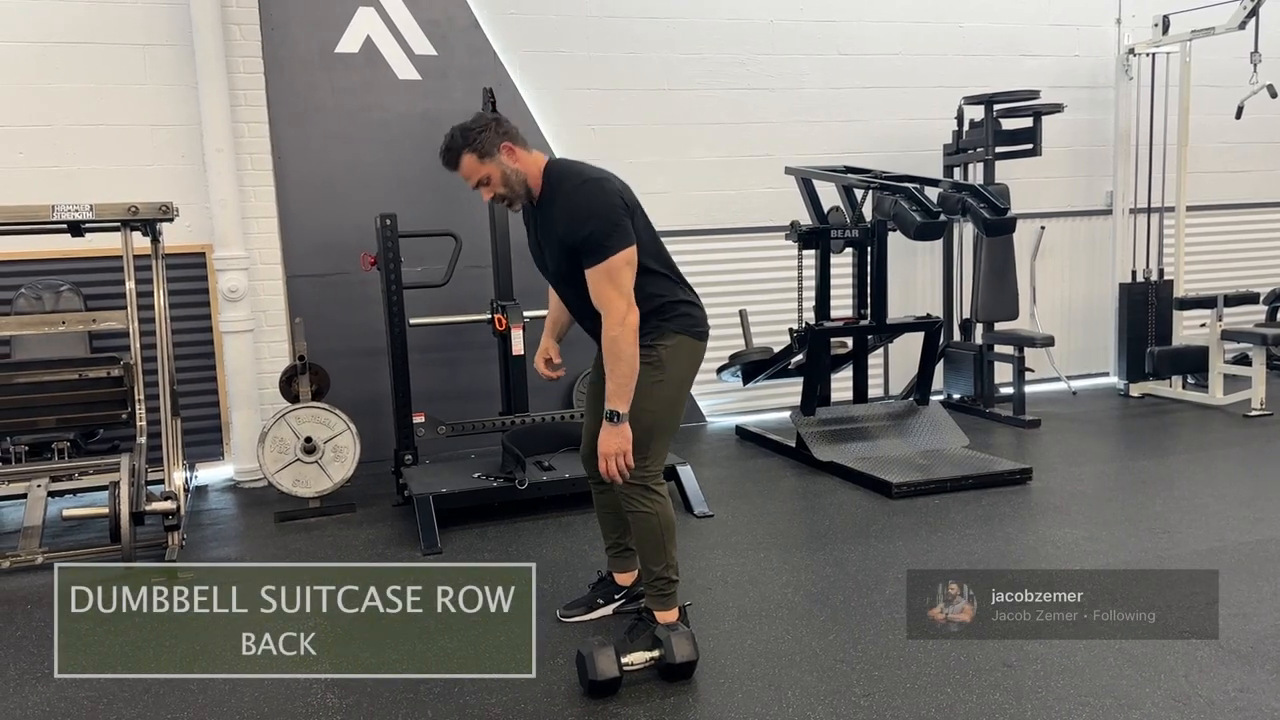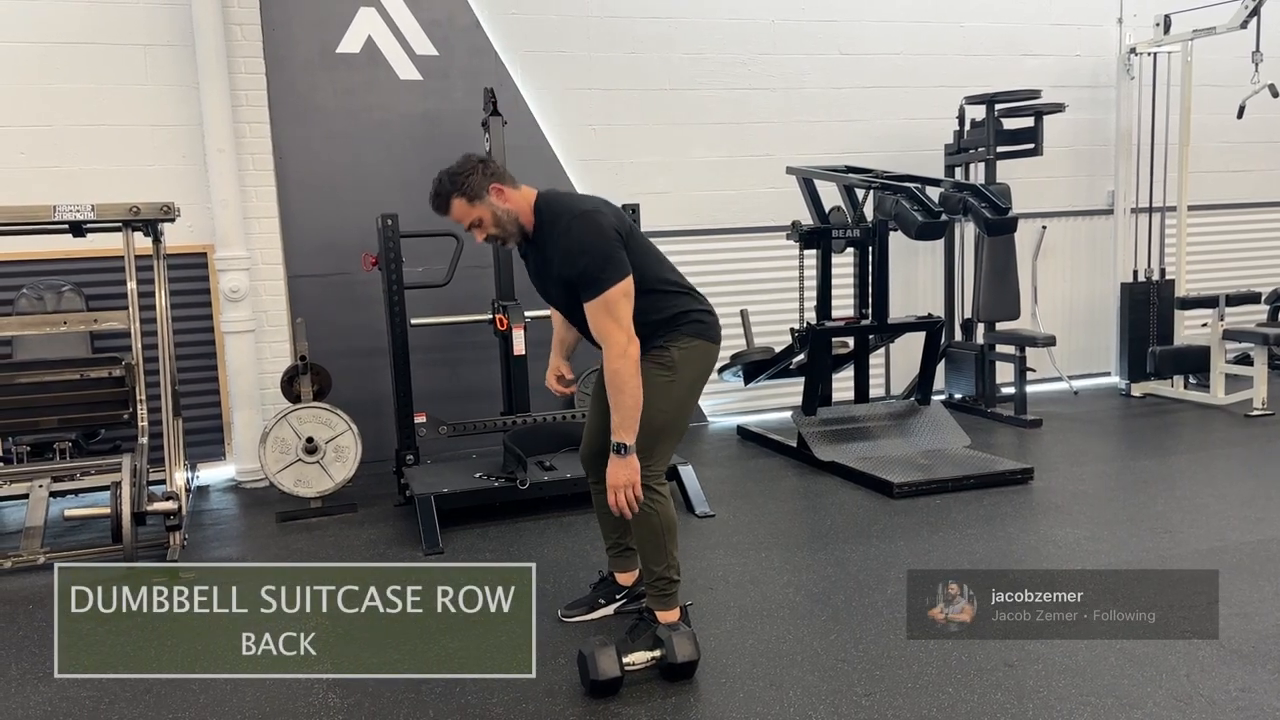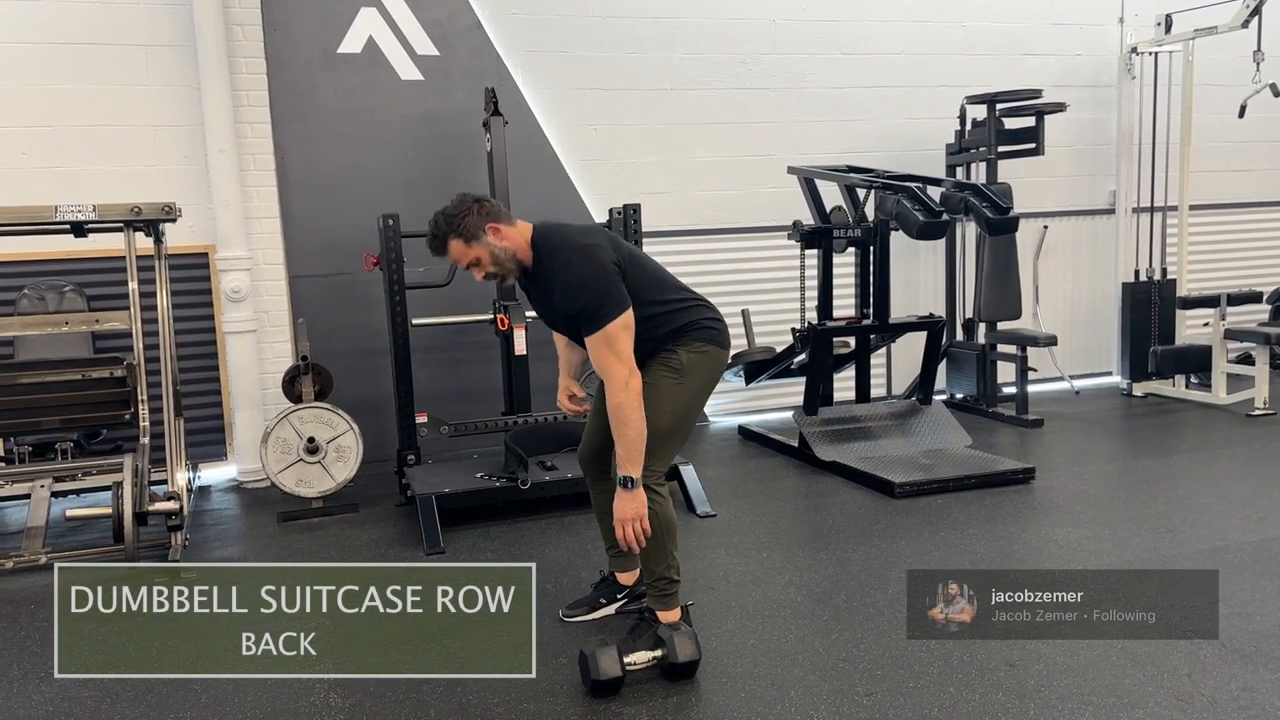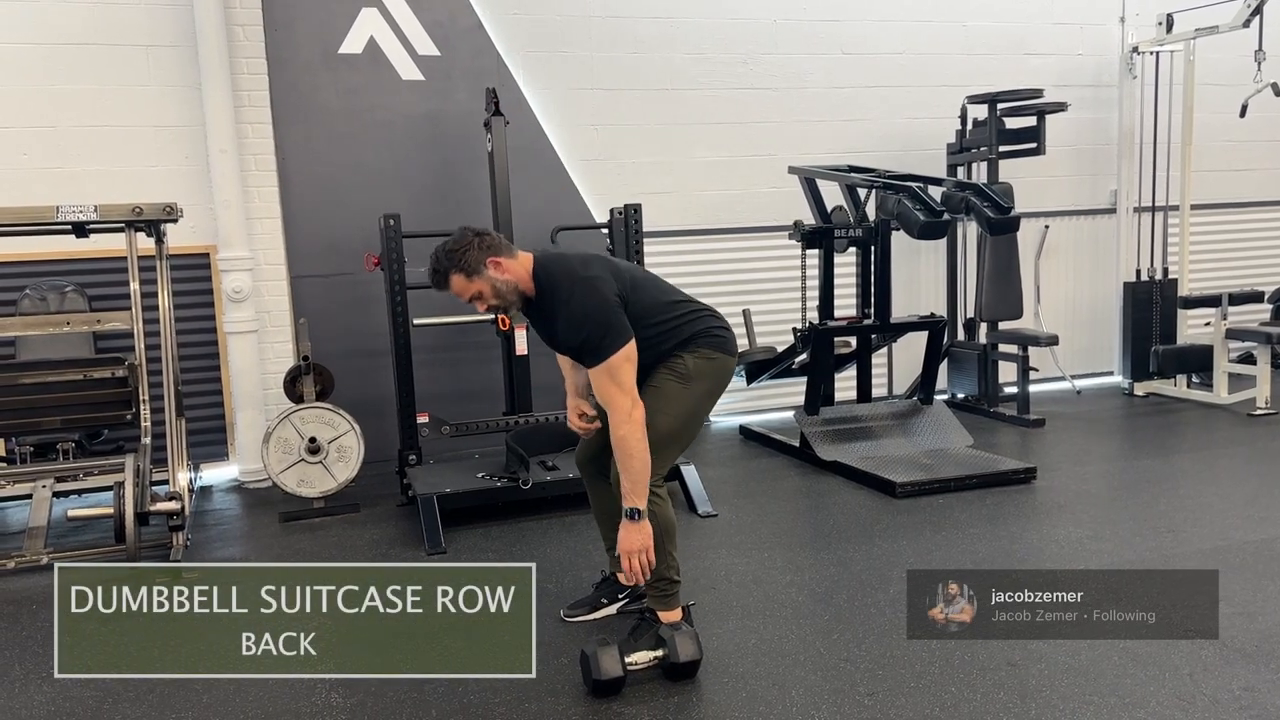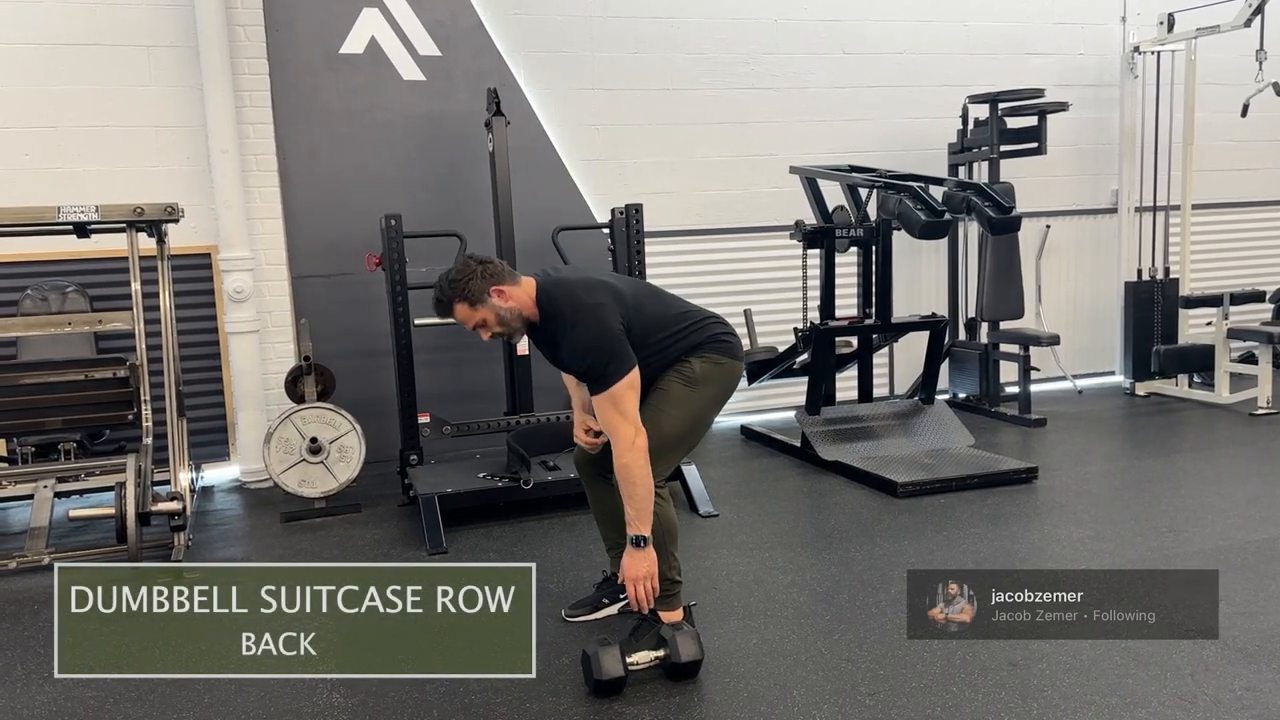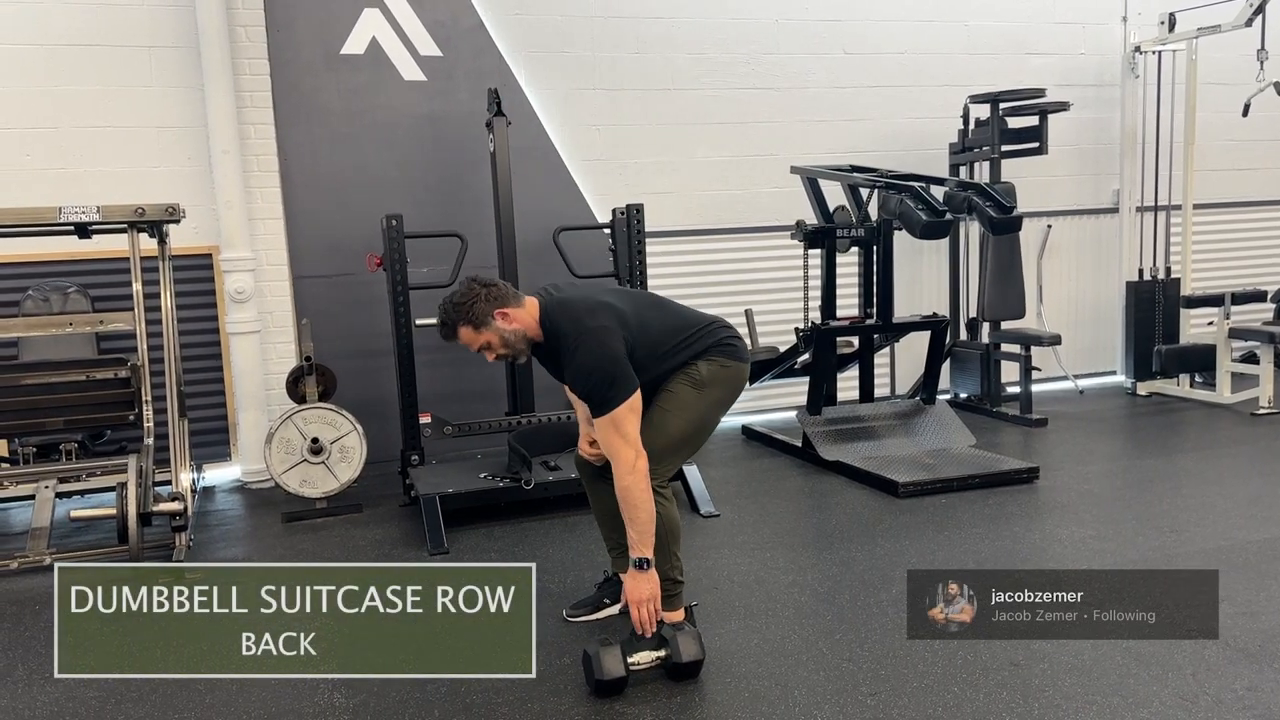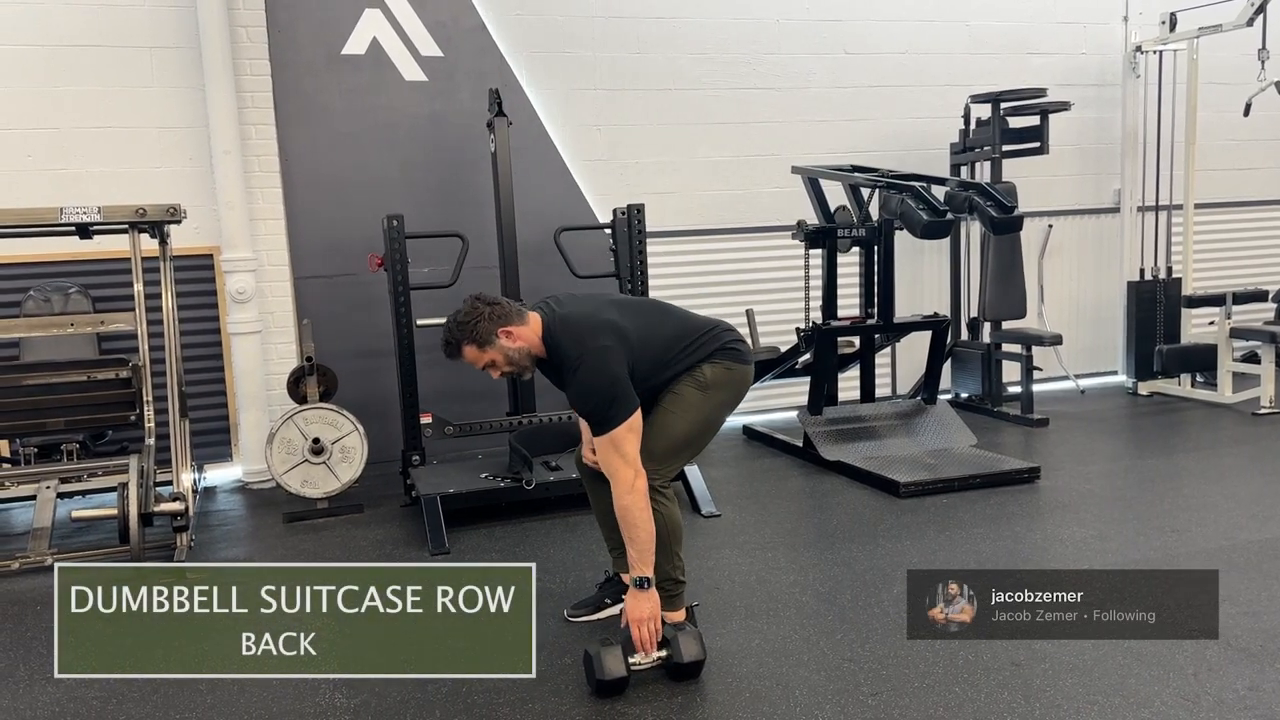
dt=0.1s
person 1, frame 1
left shoulder: (588, 198)
right shoulder: (535, 203)
left elbow: (621, 312)
left wrist: (616, 417)
right wrist: (550, 336)
left hip: (666, 337)
right hip: (627, 334)
left knee: (632, 470)
right knee: (598, 459)
left ankle: (666, 614)
right ankle: (625, 579)
person 1, frame 2
left shoulder: (582, 230)
right shoulder: (531, 234)
left elbow: (622, 345)
left wrist: (624, 448)
right wrist: (559, 356)
left hip: (679, 340)
right hip: (632, 346)
left knee: (636, 478)
right knee: (595, 462)
left ankle: (667, 614)
right ankle: (625, 578)
person 1, frame 3
left shoulder: (578, 263)
right shoulder: (530, 260)
left elbow: (622, 380)
right elbow: (569, 321)
left wrist: (630, 483)
right wrist: (567, 377)
left hip: (691, 347)
right hip: (647, 347)
left knee: (639, 471)
right knee: (595, 460)
left ankle: (668, 615)
right ankle: (628, 580)
person 1, frame 4
left shoulder: (581, 293)
right shoulder: (533, 288)
left elbow: (626, 411)
right elbow: (571, 341)
left wrist: (634, 516)
right wrist: (575, 395)
left hip: (700, 351)
right hip: (649, 357)
left knee: (640, 476)
right knee: (592, 462)
left ankle: (669, 614)
right ankle: (626, 581)
person 1, frame 5
left shoulder: (584, 319)
right shoulder: (539, 299)
left elbow: (629, 440)
right elbow: (576, 362)
left wrist: (639, 542)
right wrist: (581, 412)
left hip: (708, 359)
right hip: (660, 360)
left knee: (642, 472)
right knee: (592, 461)
left ankle: (670, 616)
right ankle: (625, 579)
person 1, frame 6
left shoulder: (588, 341)
right shoulder: (542, 314)
left elbow: (630, 462)
left wrist: (643, 567)
right wrist: (586, 423)
left hip: (714, 362)
left knee: (646, 476)
right knee: (591, 463)
left ankle: (672, 616)
right ankle: (624, 578)
person 1, frame 7
left shoulder: (591, 358)
right shoulder: (542, 320)
left elbow: (629, 480)
left wrist: (642, 586)
right wrist: (591, 428)
left hip: (719, 365)
right hip: (675, 364)
left knee: (648, 475)
right knee: (592, 462)
left ankle: (673, 615)
right ankle: (626, 576)
